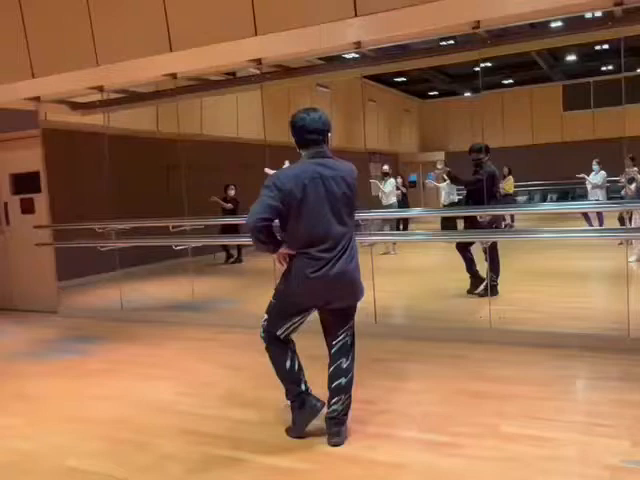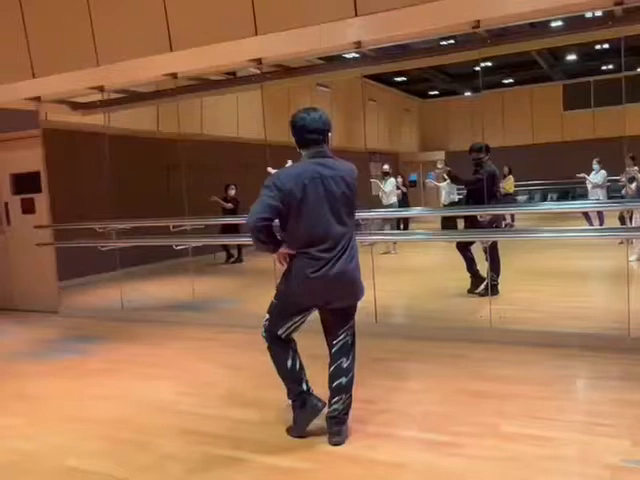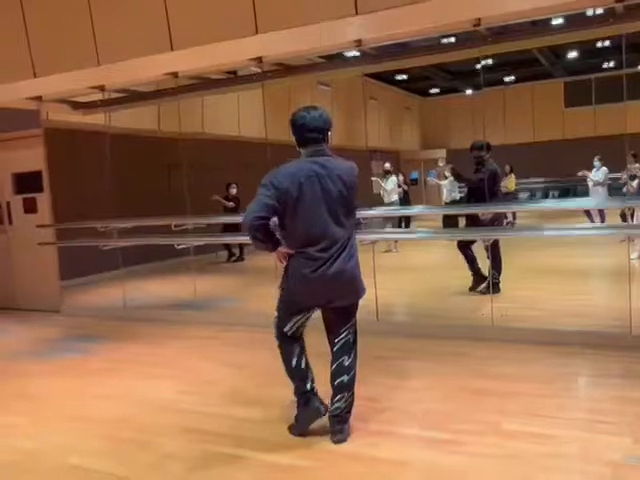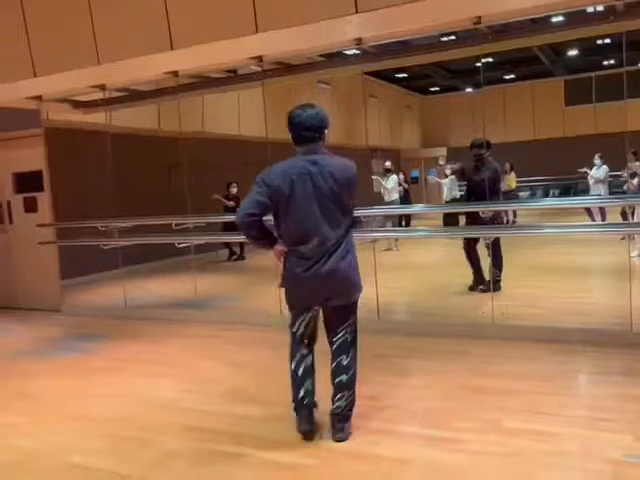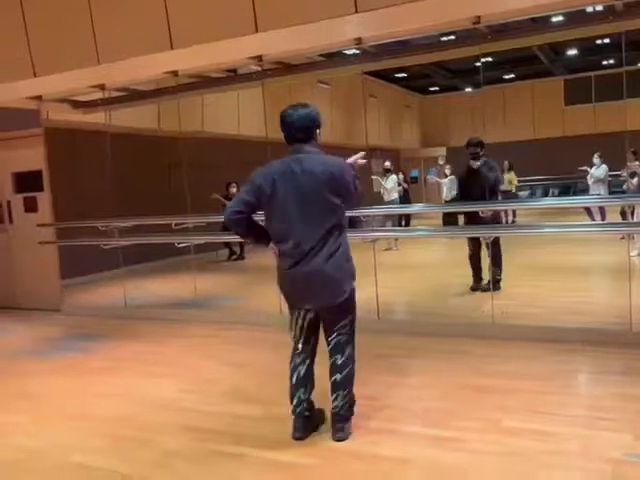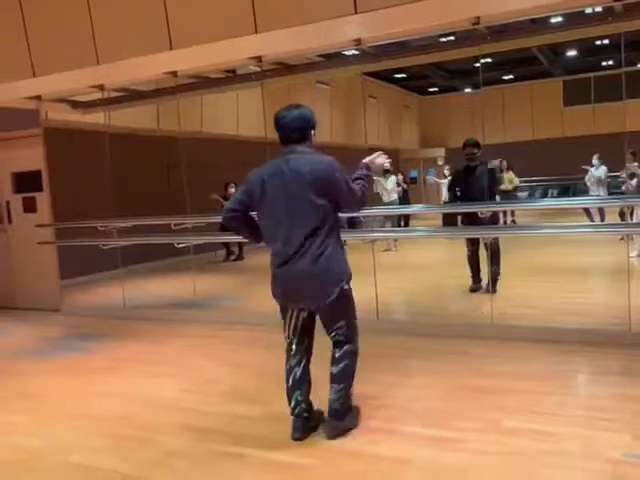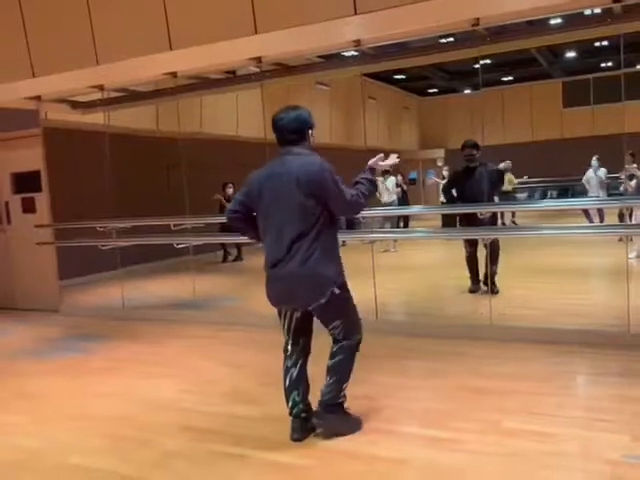
dt=0.1s
person 1, frame 1
left shoulder: (285, 180)
right shoulder: (349, 172)
left elbow: (256, 223)
left wrist: (276, 246)
left hip: (302, 278)
right hip: (344, 278)
left knee: (273, 334)
right knee: (341, 350)
left ankle: (302, 402)
right ankle: (336, 423)
person 1, frame 2
left shoulder: (285, 179)
right shoulder: (349, 172)
left elbow: (256, 223)
left wrist: (276, 246)
left hip: (303, 278)
right hip: (344, 278)
left knee: (275, 334)
right knee: (342, 349)
left ankle: (304, 401)
right ankle: (337, 423)
person 1, frame 3
left shoulder: (282, 177)
right shoulder: (349, 171)
left elbow: (253, 221)
left wrist: (276, 245)
left hip: (302, 277)
right hip: (344, 276)
left knee: (286, 336)
right knee: (344, 347)
left ankle: (309, 402)
right ankle: (339, 421)
person 1, frame 4
left shoulder: (276, 175)
right shoulder: (346, 169)
left elbow: (245, 218)
left wrist: (273, 242)
left hip: (300, 276)
right hip: (341, 275)
left knee: (301, 343)
right knee: (343, 346)
left ankle: (305, 414)
right ankle: (341, 420)
person 1, frame 5
left shoulder: (265, 175)
right shoulder: (335, 168)
left elbow: (234, 216)
right elbow: (349, 201)
left wrist: (268, 238)
right wrist: (352, 170)
left hip: (295, 276)
right hip: (335, 275)
left knee: (301, 346)
right knee: (342, 346)
left ankle: (303, 416)
right ankle: (342, 420)
person 1, frame 6
left shoulder: (260, 176)
right shoulder: (325, 167)
left elbow: (231, 214)
right elbow: (353, 201)
right wrist: (365, 170)
left hip: (287, 278)
right hip: (327, 274)
left knee: (297, 347)
right knee: (344, 340)
left ankle: (302, 418)
right ankle: (340, 414)
person 1, frame 7
left shoulder: (260, 177)
right shoulder: (315, 167)
left elbow: (235, 215)
right elbow: (349, 205)
right wrist: (371, 172)
left hip: (281, 278)
right hip: (319, 275)
left knee: (294, 347)
right knee: (347, 336)
left ankle: (299, 418)
right ankle: (330, 410)
person 2, frame 1
left shoulder: (489, 171)
right shoulder: (479, 171)
left elbow: (468, 183)
left wrist: (450, 174)
left hip: (489, 218)
right hip: (476, 218)
left knee: (490, 252)
right knee: (462, 245)
left ankle: (492, 285)
right ankle: (476, 278)
person 2, frame 2
left shoulder: (489, 171)
right shoulder: (479, 170)
left elbow: (469, 183)
left wrist: (450, 174)
left hip: (488, 218)
right hip: (476, 218)
left knee: (490, 251)
right knee: (462, 245)
left ankle: (492, 285)
right ankle: (477, 277)
person 2, frame 3
left shoulder: (491, 169)
right shoulder: (480, 169)
left elbow: (472, 181)
left wrist: (454, 172)
left hip: (491, 216)
right hip: (476, 215)
left knee: (492, 249)
right knee: (463, 244)
left ankle: (494, 283)
right ankle: (479, 276)
person 2, frame 4
left shoulder: (491, 168)
right shoulder: (476, 167)
left elbow: (478, 180)
left wrist: (462, 171)
right wrist: (467, 204)
left hip: (490, 215)
right hip: (475, 214)
left knee: (493, 247)
right knee: (468, 245)
left ankle: (495, 281)
right ankle: (478, 277)
person 2, frame 5
left shoulder: (490, 166)
right shoulder: (468, 170)
left elbow: (491, 184)
right elbow: (462, 189)
left wrist: (479, 168)
right wrist: (464, 203)
left hip: (489, 214)
right hip: (472, 215)
left knee: (493, 247)
right knee: (473, 249)
left ankle: (495, 280)
right ankle: (477, 280)
person 2, frame 6
left shoulder: (487, 168)
right shoulder: (461, 172)
left elbow: (495, 187)
right elbow: (452, 189)
left wrist: (492, 170)
right wrist: (456, 201)
left hip: (487, 215)
right hip: (469, 215)
left knee: (492, 247)
right knee: (471, 249)
left ankle: (493, 280)
right ankle: (476, 280)
person 2, frame 7
left shoulder: (488, 169)
right shoulder: (458, 174)
left elbow: (496, 187)
right elbow: (446, 189)
left wrist: (500, 172)
right wrist: (454, 202)
left hip: (487, 215)
right hip: (467, 217)
left knee: (492, 247)
right knee: (470, 250)
left ankle: (490, 280)
right ankle: (475, 281)
